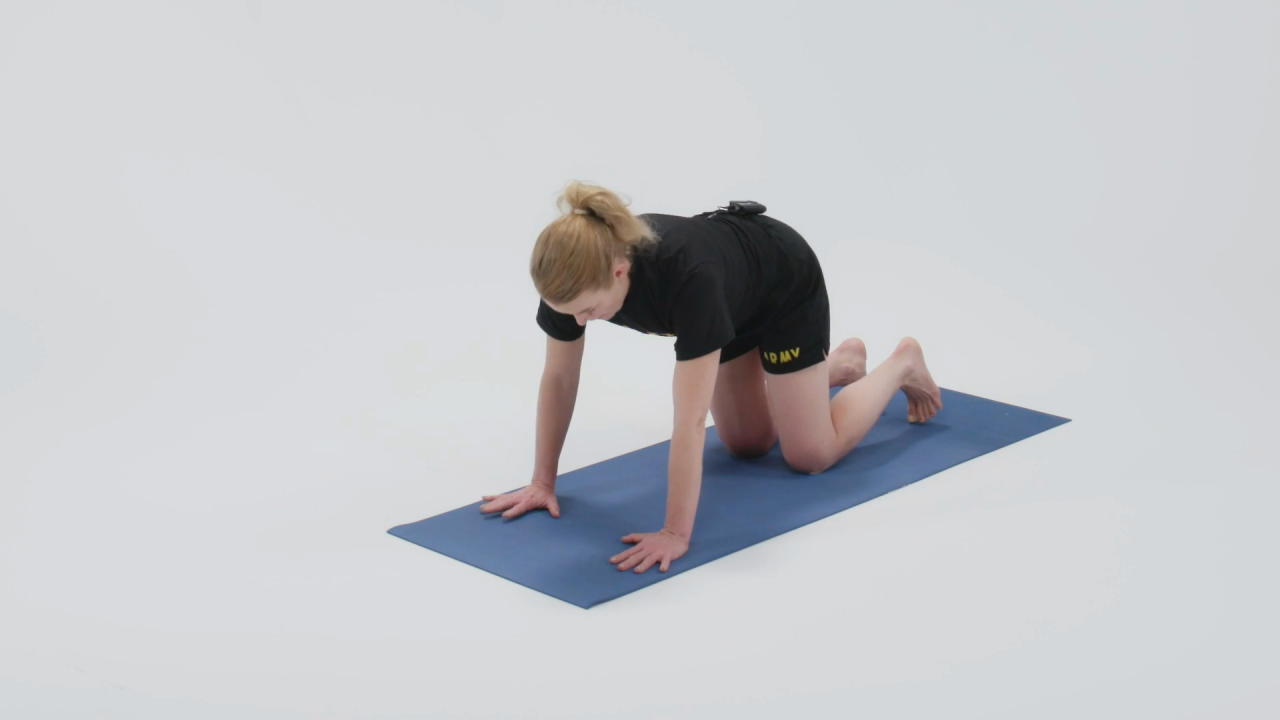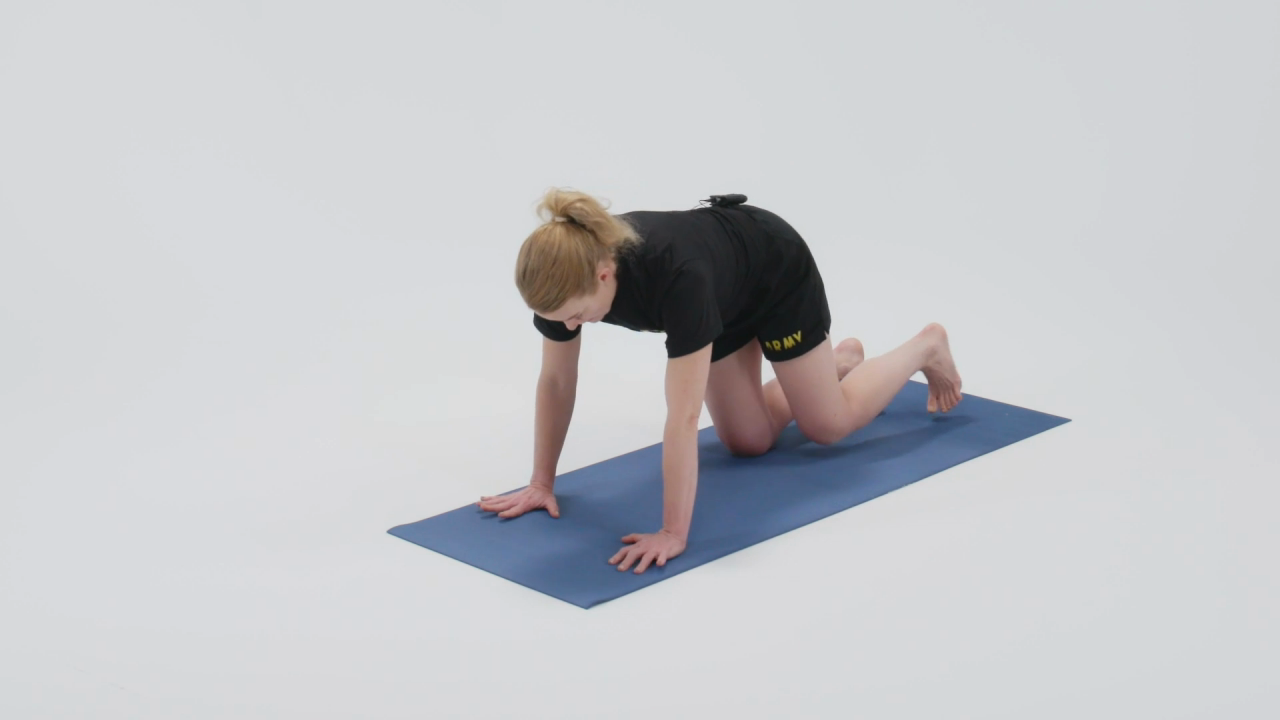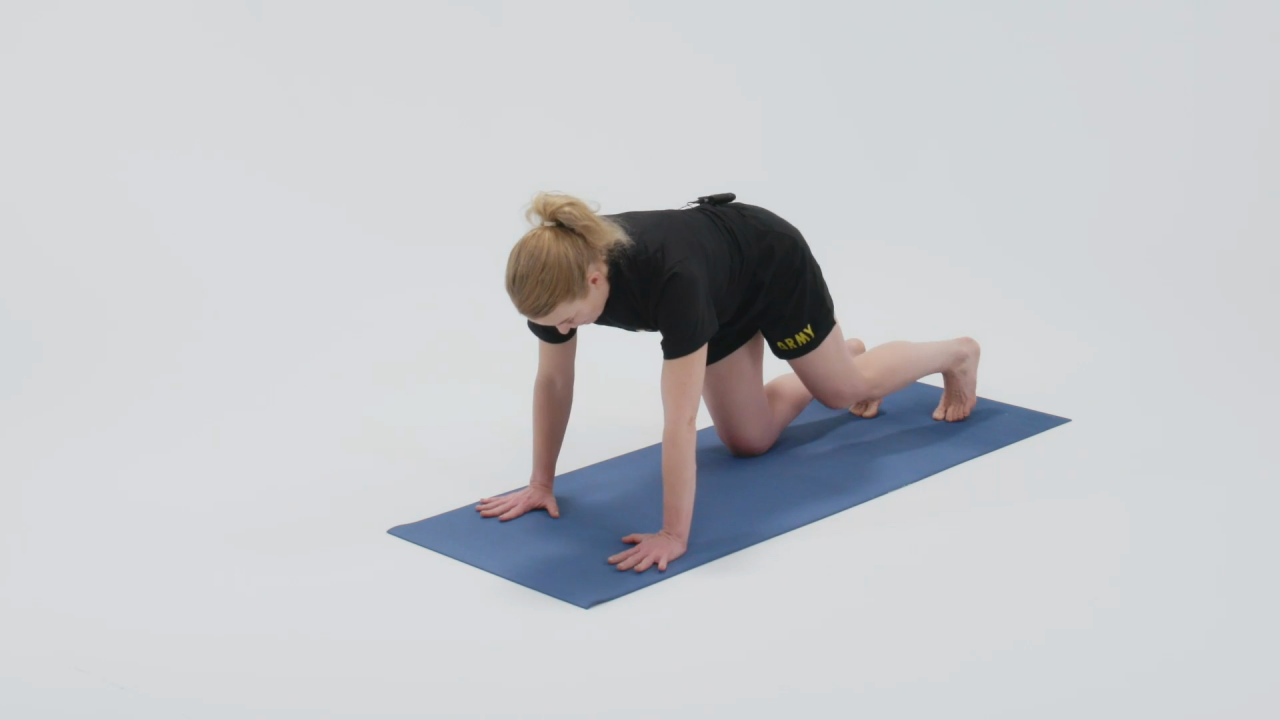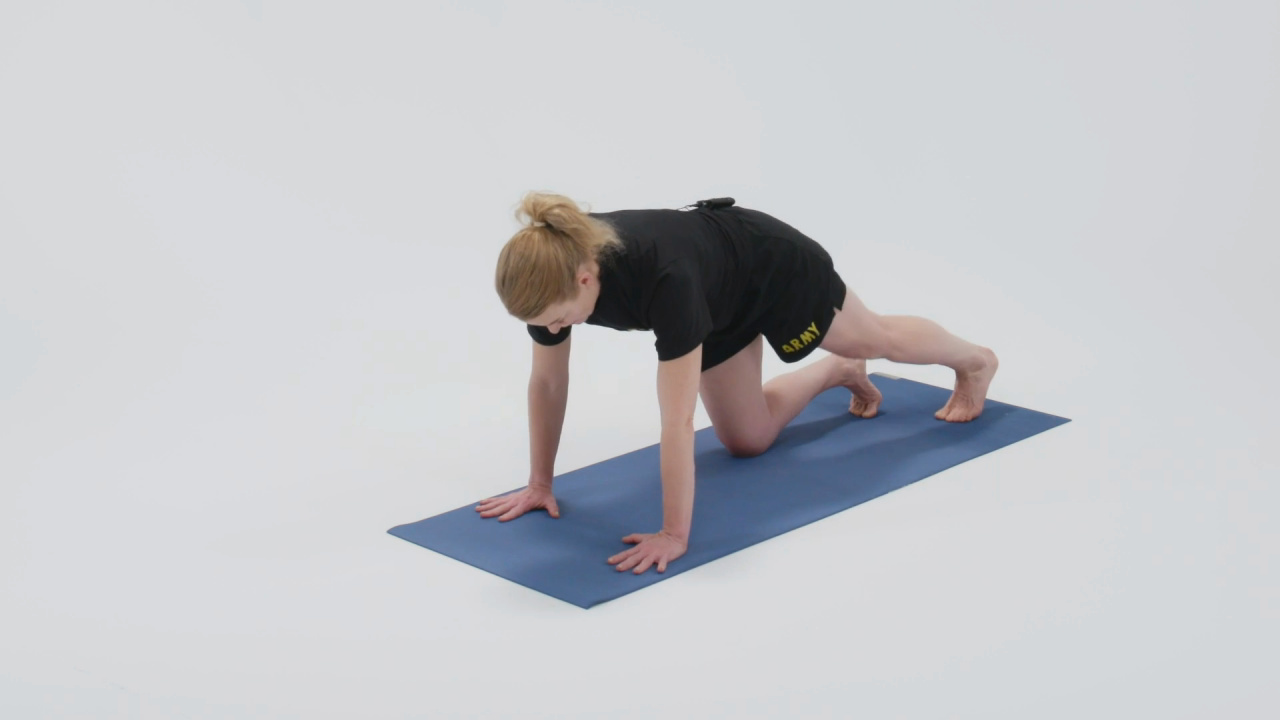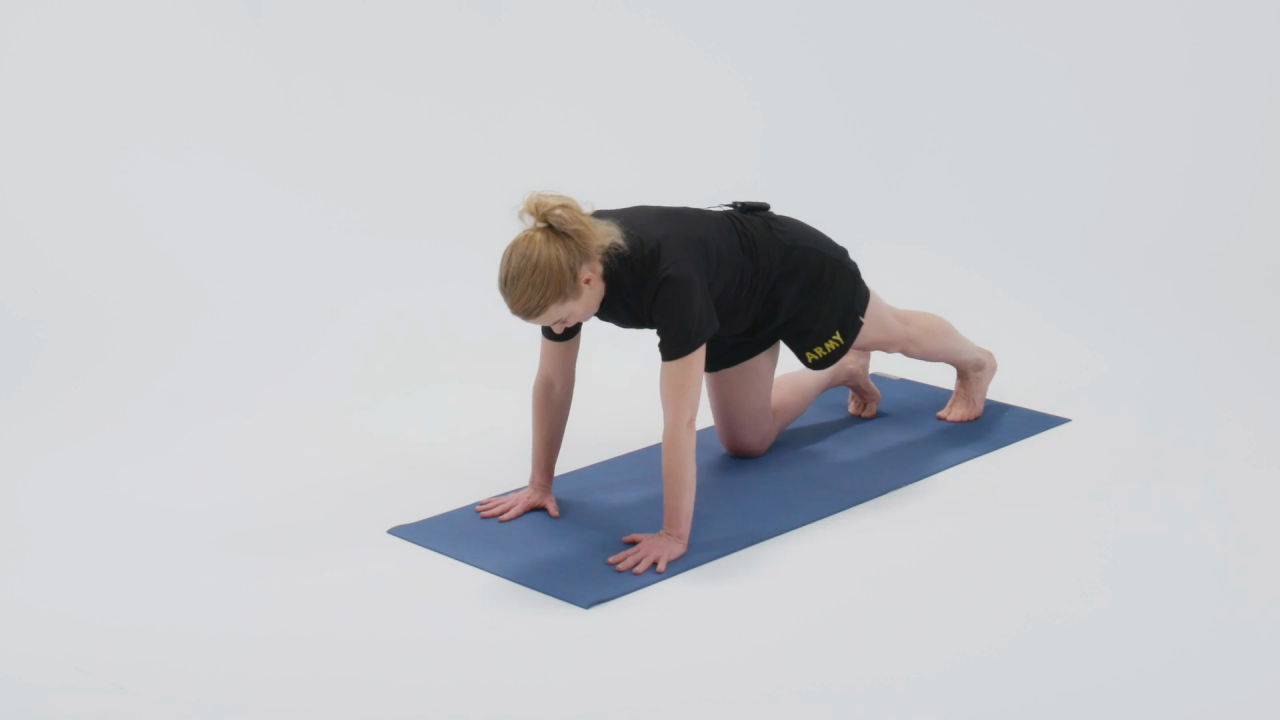
dt=0.4s
person 1, frame 1
left shoulder: (688, 278)
right shoulder: (576, 272)
left elbow: (690, 421)
right elbow: (558, 379)
left wrist: (676, 533)
right wrist: (543, 481)
left hip: (786, 286)
right hip: (733, 297)
left knee: (810, 454)
right knee: (747, 444)
left ankle: (901, 365)
right ankle: (839, 364)
person 1, frame 2
left shoulder: (677, 275)
right shoulder: (566, 270)
left elbow: (683, 416)
right elbow: (556, 380)
left wrist: (674, 532)
right wrist: (542, 483)
left hip: (777, 273)
right hip: (726, 292)
left knee: (828, 425)
right knee: (748, 442)
left ankle: (928, 347)
right ankle: (839, 361)
person 1, frame 3
left shoulder: (670, 277)
right shoulder: (558, 273)
left elbow: (680, 420)
right elbow: (553, 381)
left wrist: (675, 534)
right wrist: (541, 483)
left hip: (773, 266)
right hip: (724, 292)
left knee: (843, 389)
right knee: (748, 440)
left ankle: (957, 354)
right ankle: (841, 353)
person 1, frame 4
left shoulder: (663, 276)
right shoulder: (554, 268)
left elbow: (677, 421)
right elbow: (546, 383)
left wrist: (675, 535)
right wrist: (540, 483)
left hip: (772, 268)
right hip: (721, 298)
left knee: (877, 338)
right knee: (747, 439)
left ankle: (974, 361)
right ankle: (838, 370)
person 1, frame 5
left shoulder: (668, 277)
right shoulder: (564, 264)
left elbow: (680, 420)
right elbow: (553, 380)
left wrist: (675, 535)
right wrist: (541, 482)
left hip: (797, 273)
right hip: (737, 304)
left knee: (893, 334)
right knee: (746, 442)
left ankle: (975, 362)
right ankle: (845, 370)
